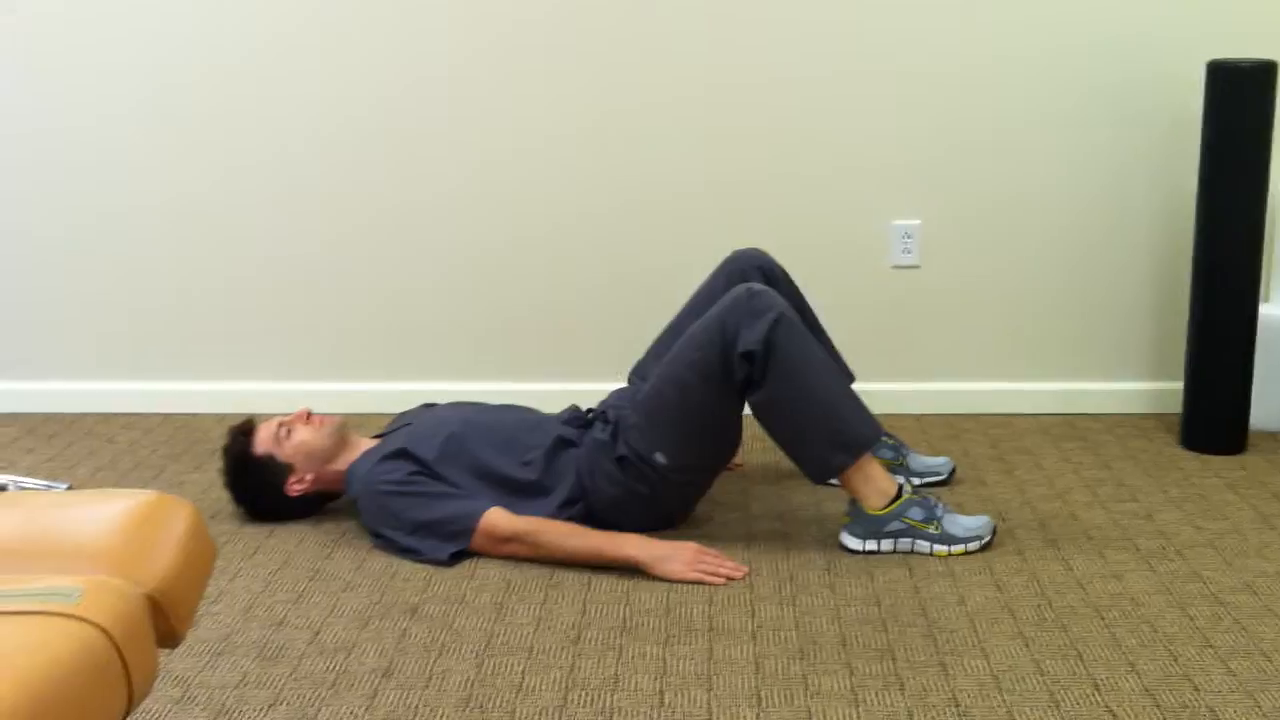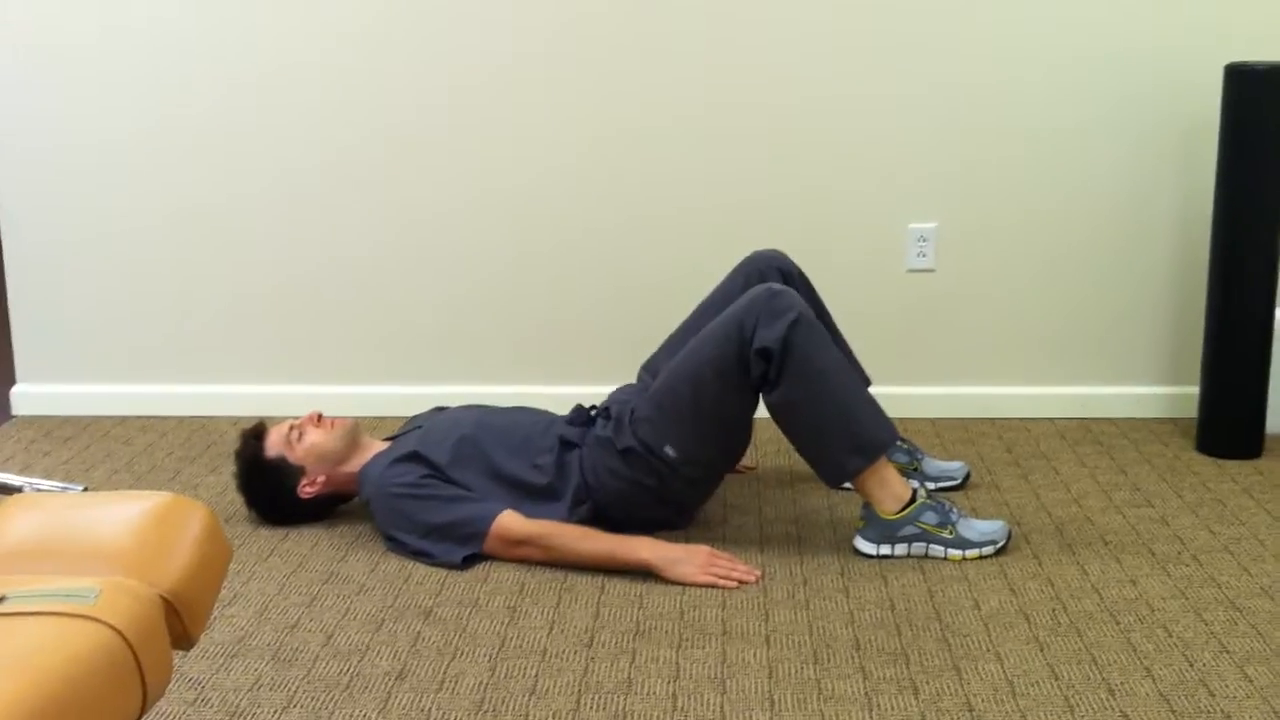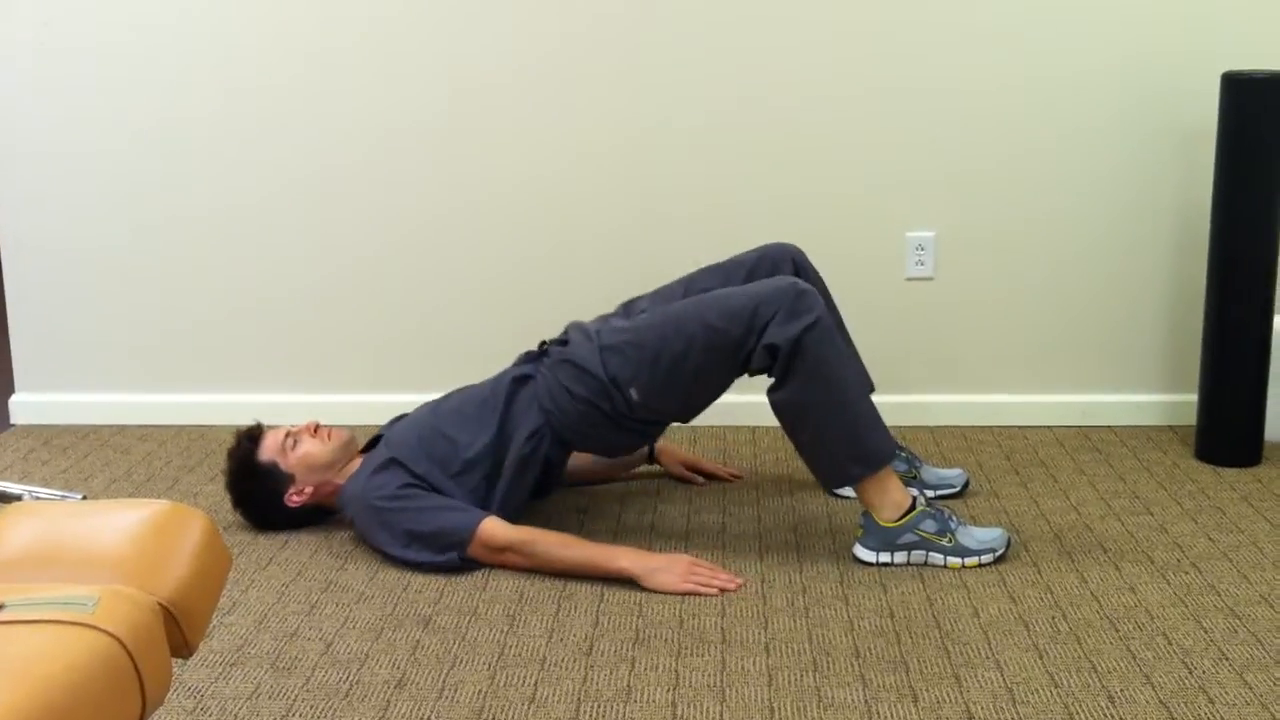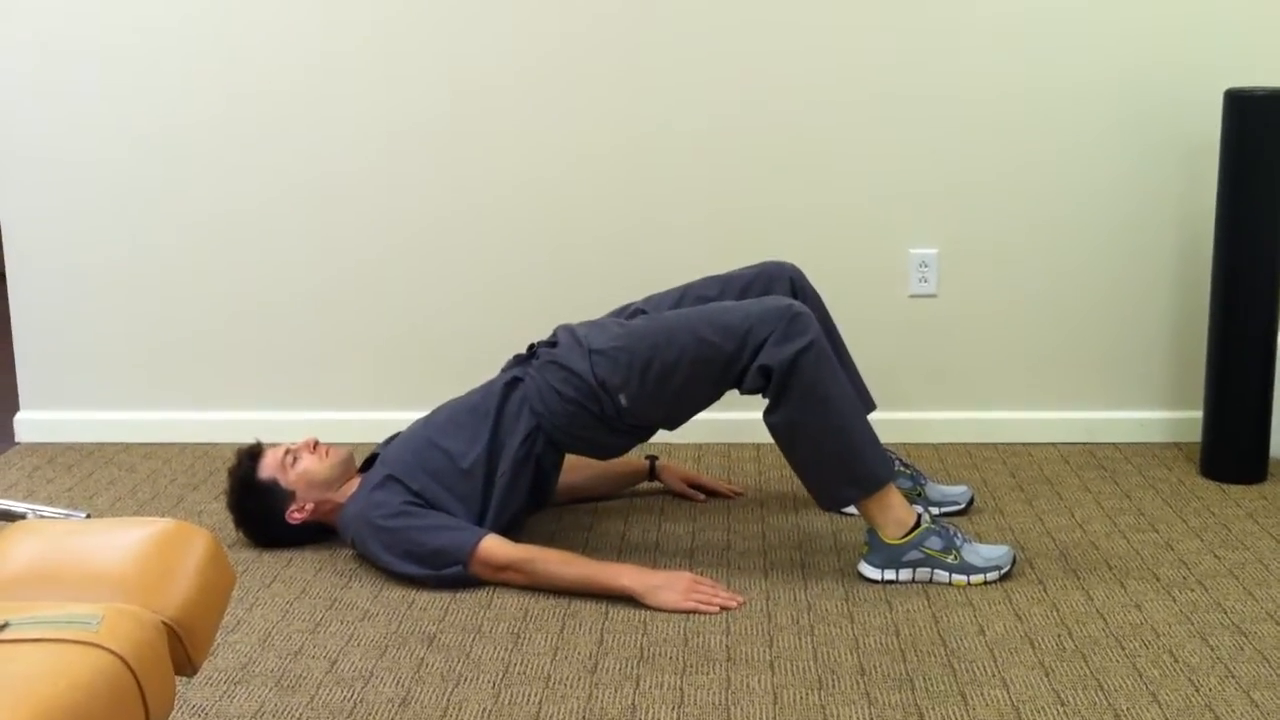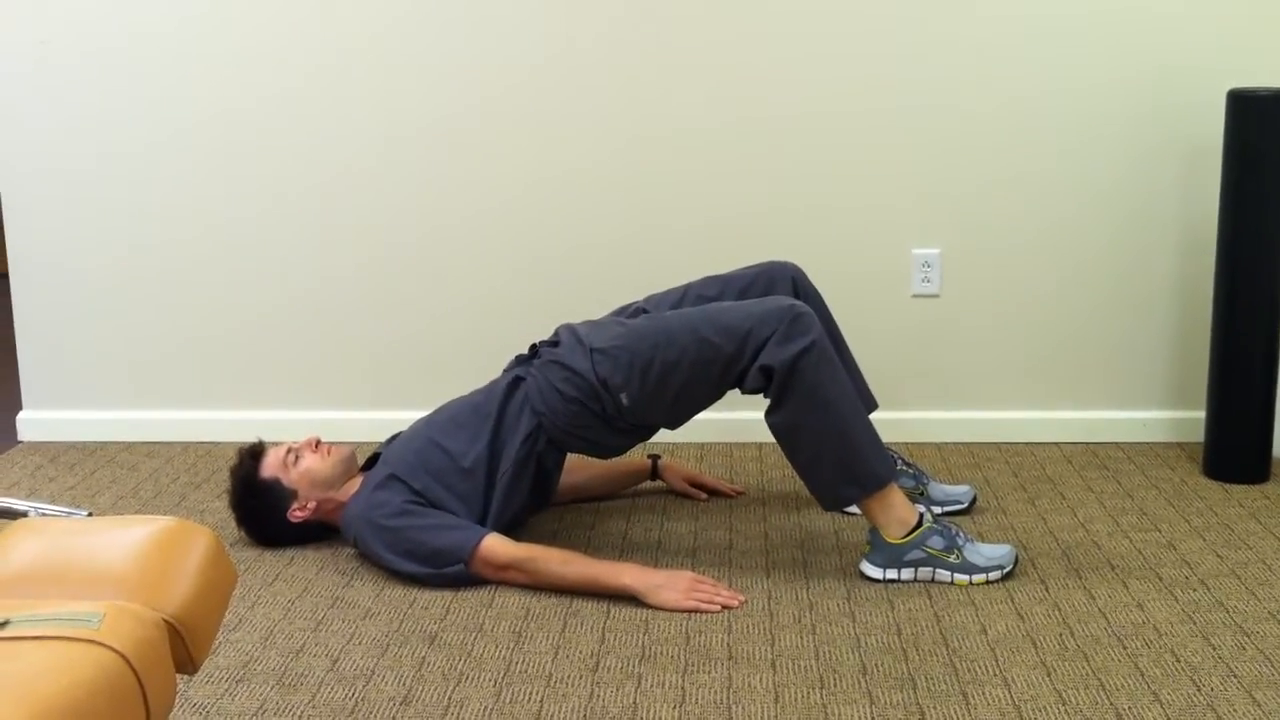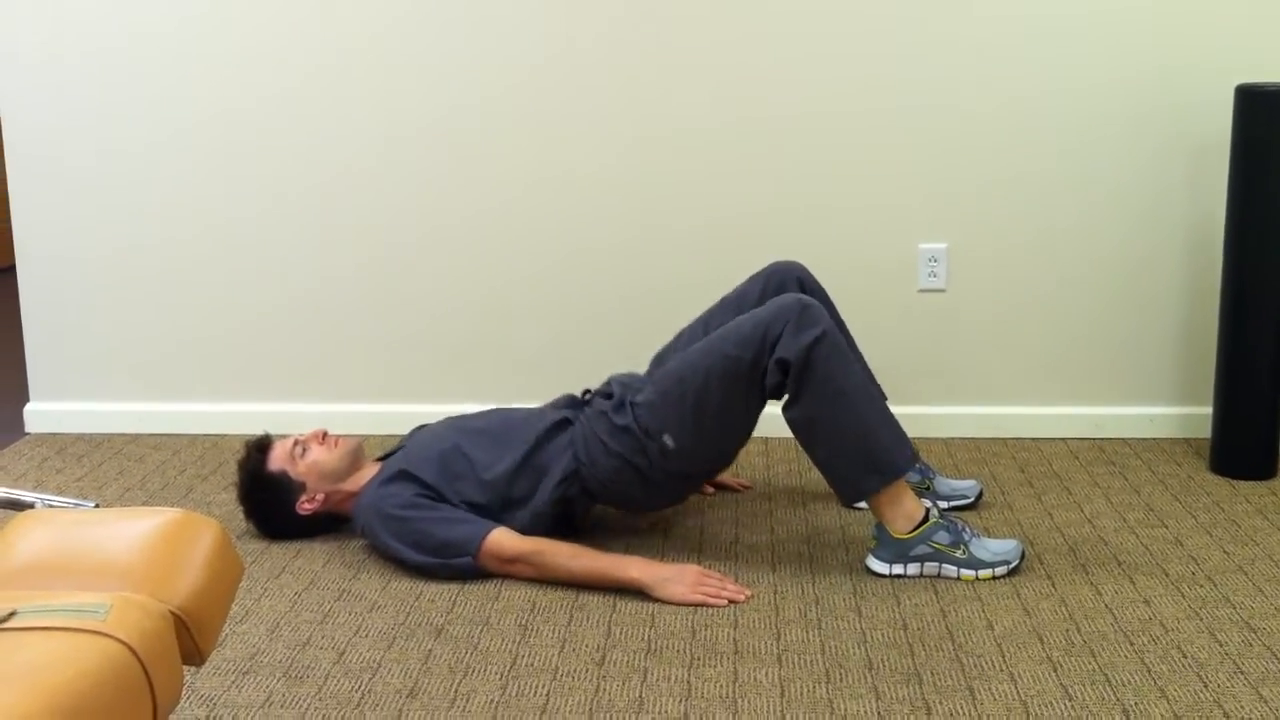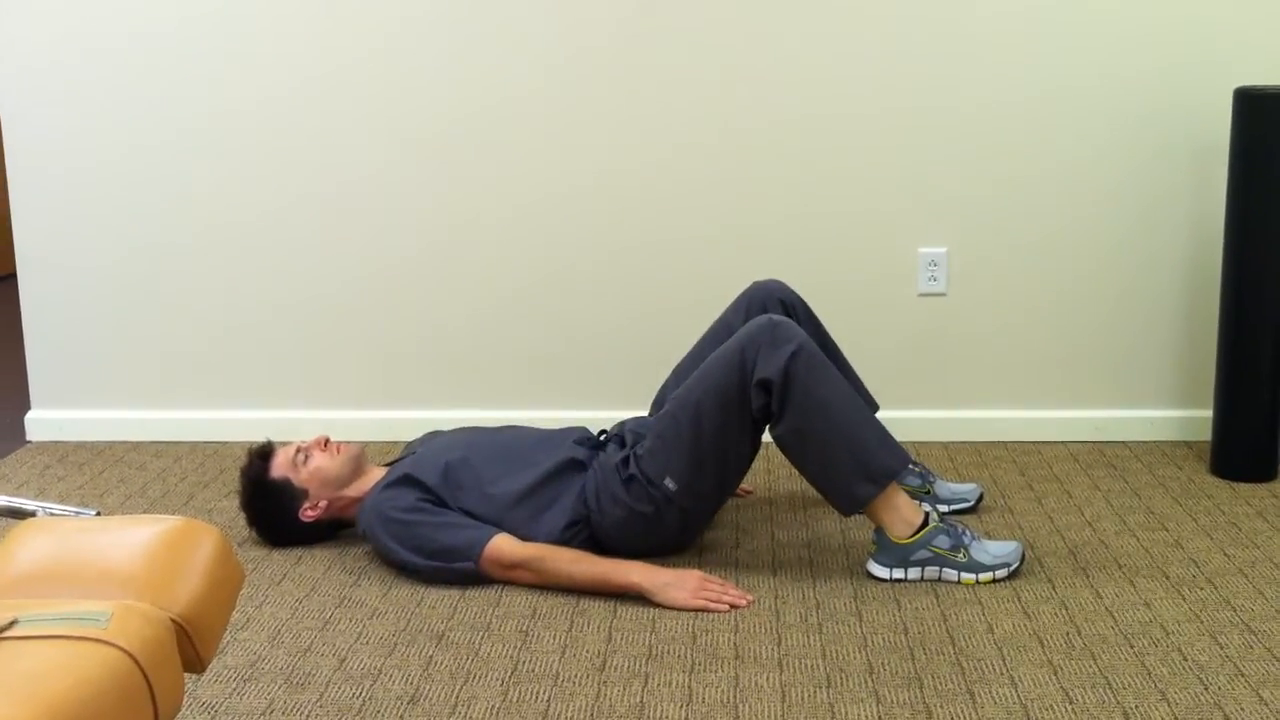
dt=0.7s
person 1, frame 1
left shoulder: (403, 434)
right shoulder: (381, 488)
right elbow: (507, 533)
left wrist: (692, 422)
right wrist: (645, 551)
left hip: (608, 425)
right hip: (624, 475)
left knee: (749, 269)
right knee: (753, 315)
left ankle: (863, 445)
right ankle: (881, 506)
person 1, frame 2
left shoulder: (413, 438)
right shoulder: (393, 492)
right elbow: (520, 537)
left wrist: (697, 436)
right wrist: (656, 554)
left hip: (615, 425)
right hip: (627, 473)
left knee: (769, 271)
right knee: (772, 314)
left ankle: (875, 450)
right ankle: (894, 509)
person 1, frame 3
left shoulder: (390, 451)
right shoulder: (375, 501)
right elbow: (504, 543)
left wrist: (650, 453)
right wrist: (639, 564)
left hip: (585, 361)
right hip: (581, 392)
left knee: (780, 266)
right knee: (786, 311)
left ankle: (870, 455)
right ankle: (892, 516)
person 1, frame 4
left shoulder: (386, 469)
right shoulder: (376, 520)
right elbow: (503, 561)
left wrist: (651, 468)
right wrist: (638, 582)
left knee: (777, 285)
right knee: (782, 329)
left ankle: (870, 468)
right ankle: (897, 533)
person 1, frame 5
left shoulder: (390, 469)
right shoulder: (377, 518)
right elbow: (505, 559)
left wrist: (652, 469)
right wrist: (642, 581)
left knee: (779, 285)
right knee: (783, 331)
left ankle: (872, 465)
right ankle: (899, 533)
person 1, frame 6
left shoulder: (410, 456)
right shoulder: (386, 512)
right elbow: (512, 554)
left wrist: (682, 458)
right wrist: (647, 575)
left hip: (615, 412)
right hip: (617, 454)
left knee: (784, 284)
right knee: (794, 325)
left ankle: (890, 469)
right ankle: (907, 530)
person 1, frame 7
left shoulder: (419, 460)
right shoulder: (389, 515)
right elbow: (512, 559)
left wrist: (705, 457)
right wrist: (651, 579)
left hip: (623, 449)
right hip: (634, 504)
left knee: (768, 302)
right knee: (770, 345)
left ankle: (891, 473)
right ankle: (906, 534)
